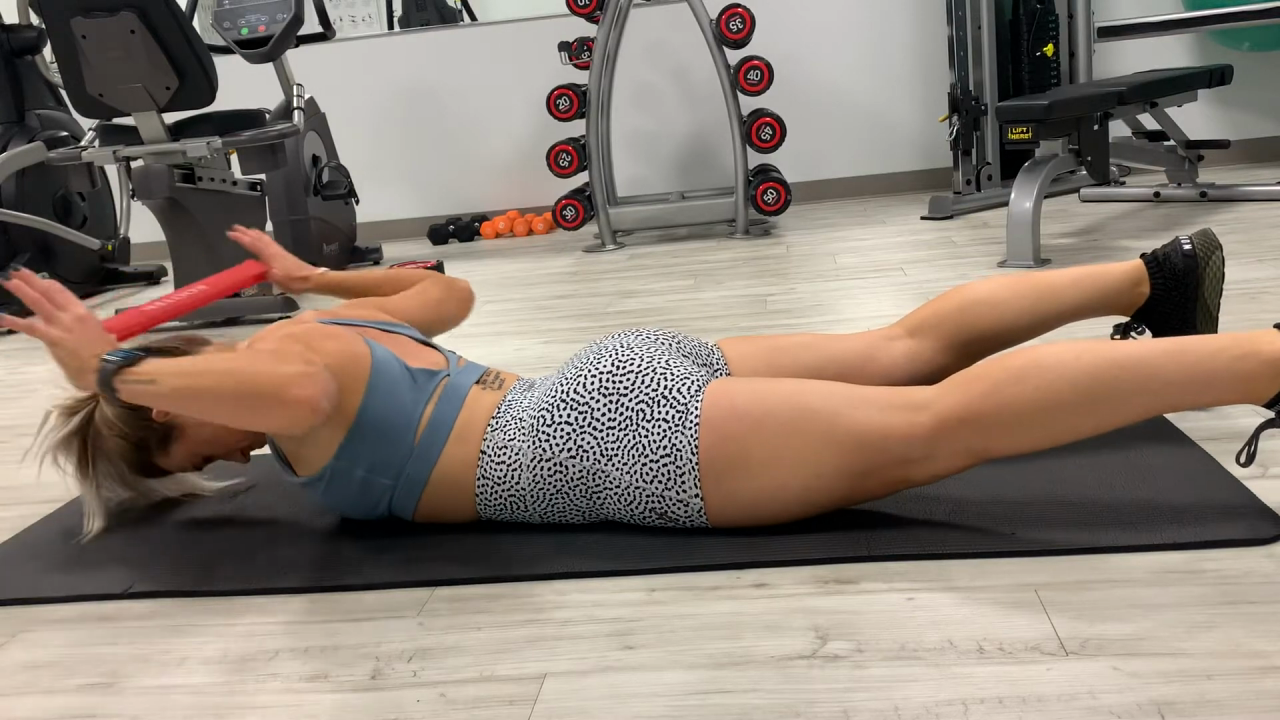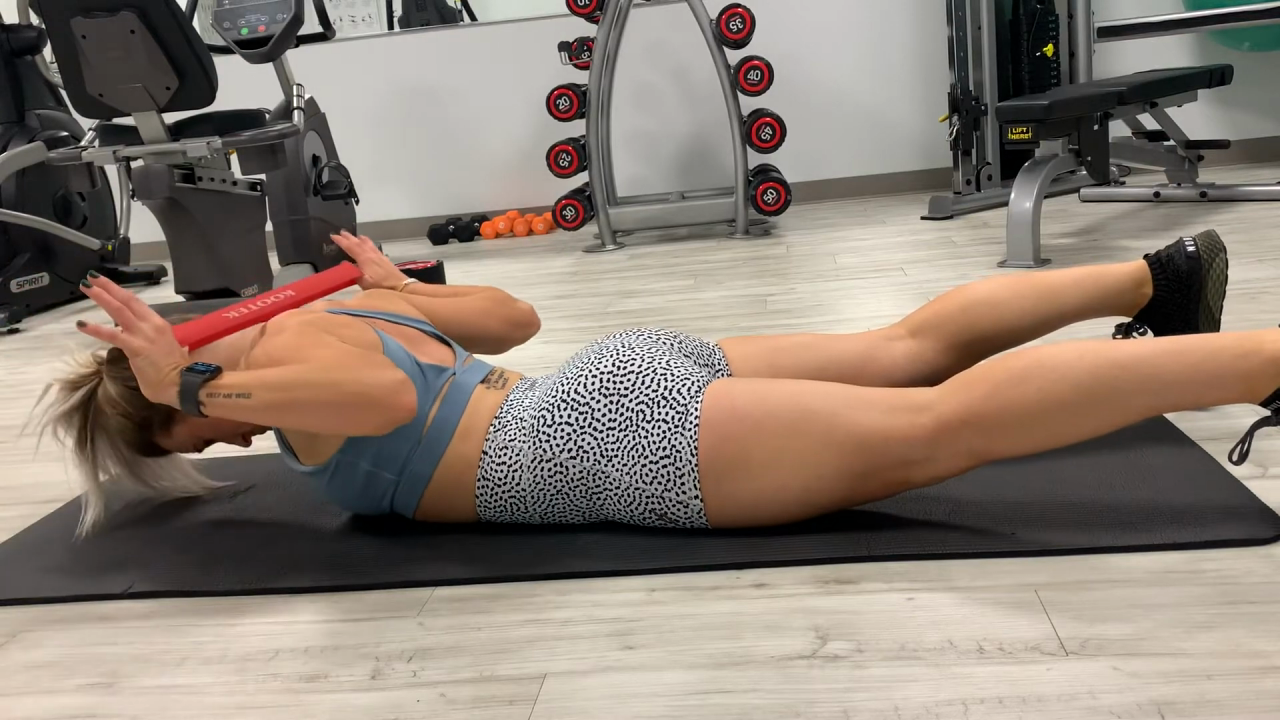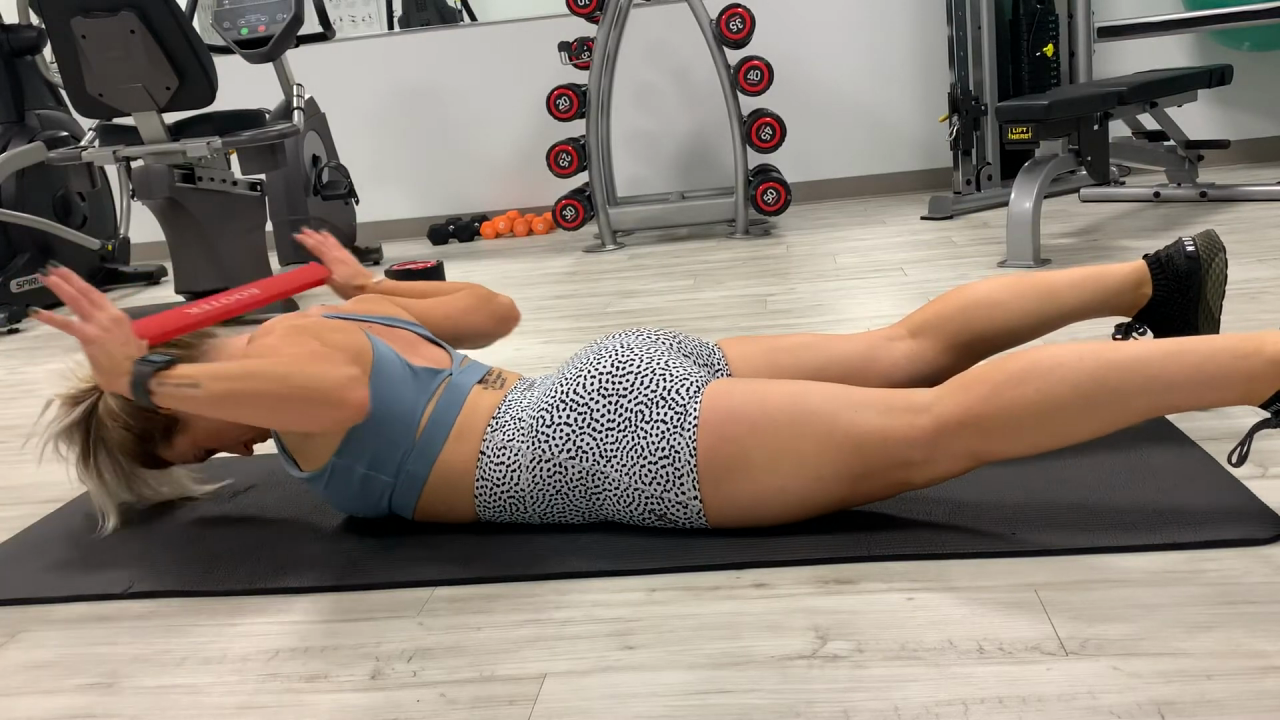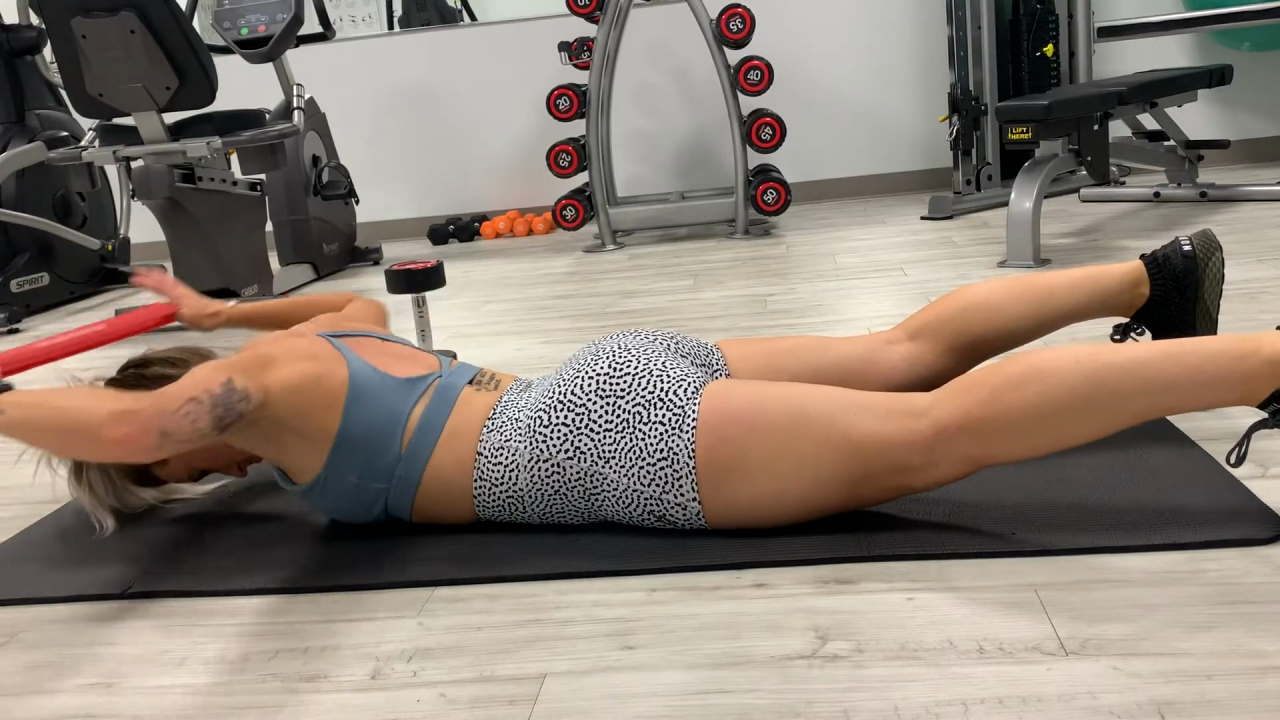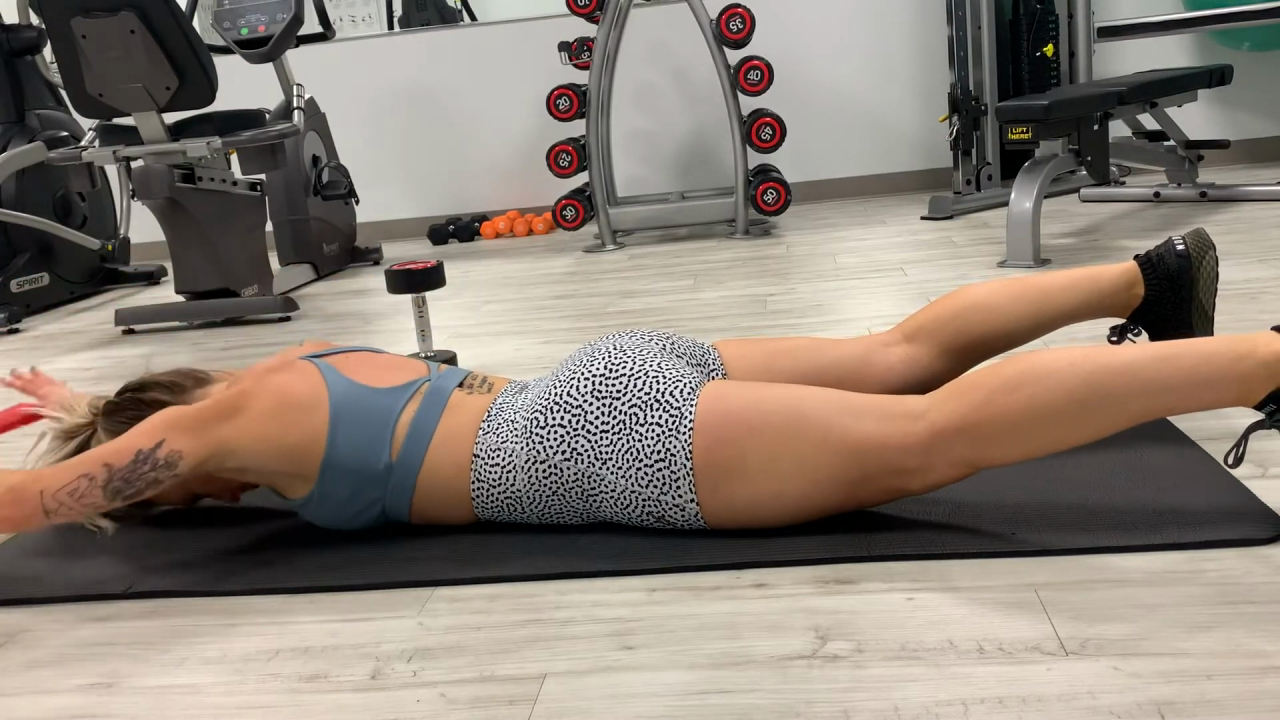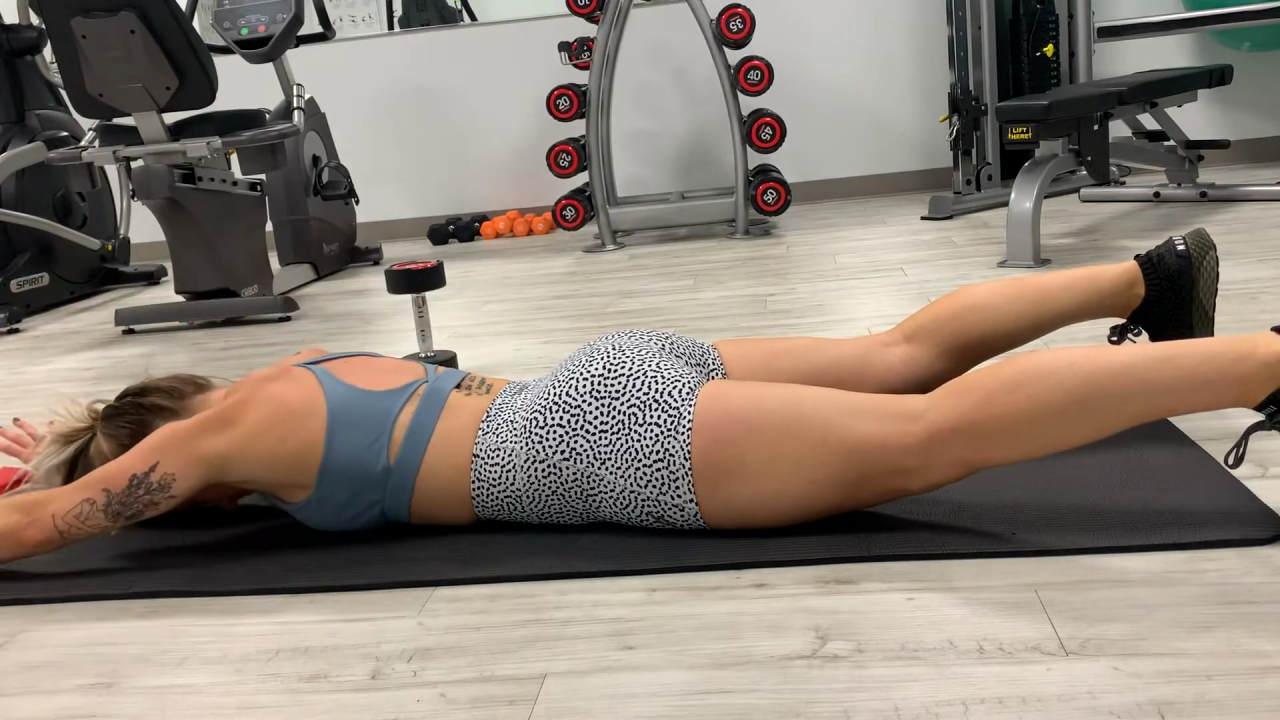
dt=0.4s
person 1, frame 1
left shoulder: (280, 355)
right shoulder: (326, 325)
left elbow: (297, 398)
right elbow: (447, 288)
left wrist: (106, 360)
left hip: (617, 446)
right hip: (626, 377)
left knee: (941, 427)
right knee: (907, 348)
right ankle: (1152, 278)
person 1, frame 2
left shoulder: (267, 359)
right shoulder: (331, 312)
left elbow: (386, 404)
left wrist: (195, 382)
left hip: (618, 445)
right hip: (624, 376)
left knee: (942, 427)
right knee: (906, 350)
right ankle: (1158, 279)
person 1, frame 3
left shoulder: (272, 354)
right shoulder: (328, 315)
left elbow: (347, 399)
right elbow: (495, 307)
left wrist: (145, 372)
left hip: (616, 447)
right hip: (624, 377)
left knee: (939, 431)
right knee: (904, 351)
right ankle: (1154, 280)
person 1, frame 4
left shoulder: (255, 384)
right shoulder: (314, 339)
left elbow: (116, 426)
right wrist: (215, 311)
left hip: (612, 448)
right hip: (624, 378)
left knee: (940, 434)
right knee: (905, 352)
right ankle: (1153, 277)
person 1, frame 5
left shoulder: (224, 424)
right shoulder: (286, 370)
left hip: (609, 447)
right hip: (622, 379)
left knee: (932, 439)
right knee: (899, 356)
right ankle: (1147, 280)
person 1, frame 6
left shoulder: (225, 434)
right shoulder: (286, 375)
left hip: (608, 440)
right hip: (619, 379)
left knee: (930, 436)
right knee: (904, 353)
right ankle: (1148, 278)
